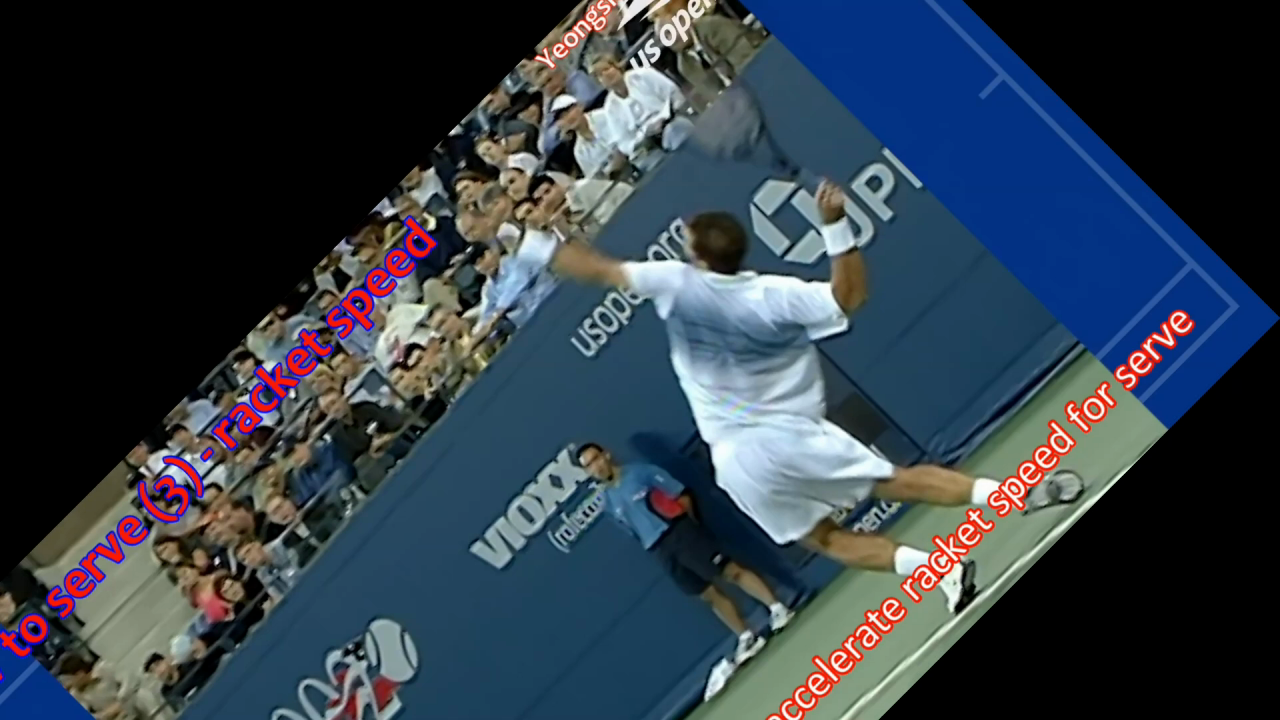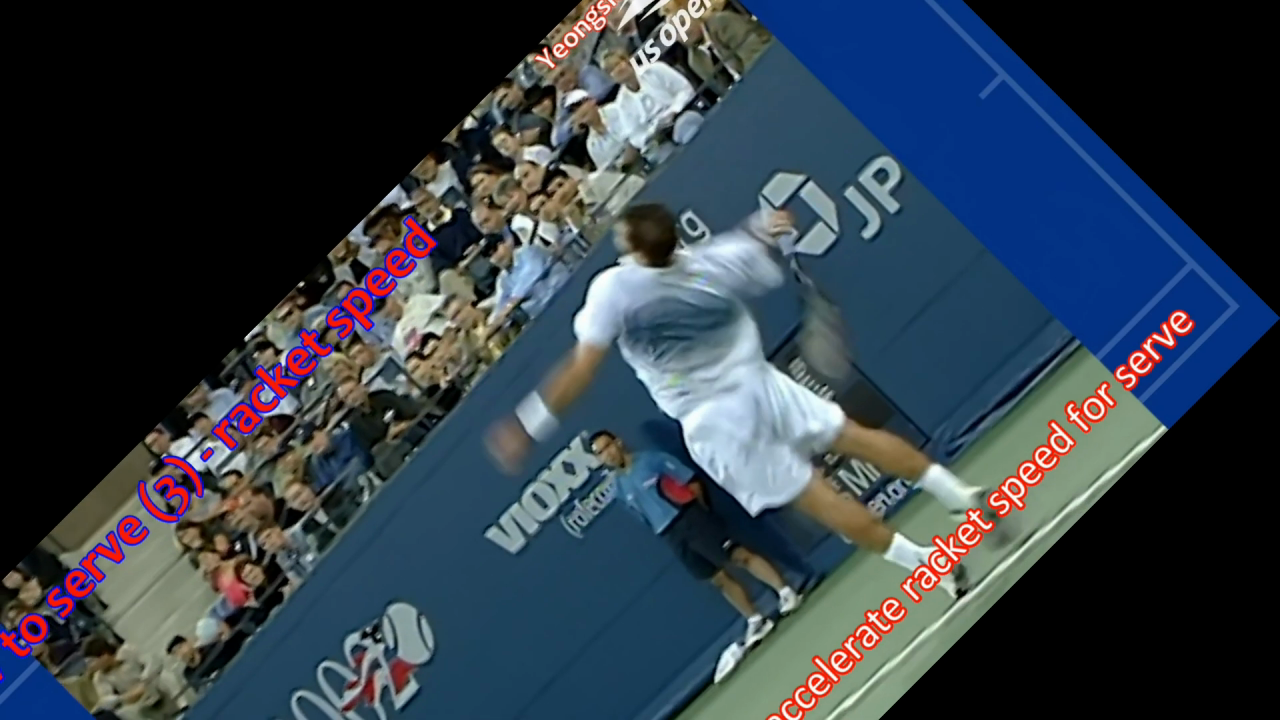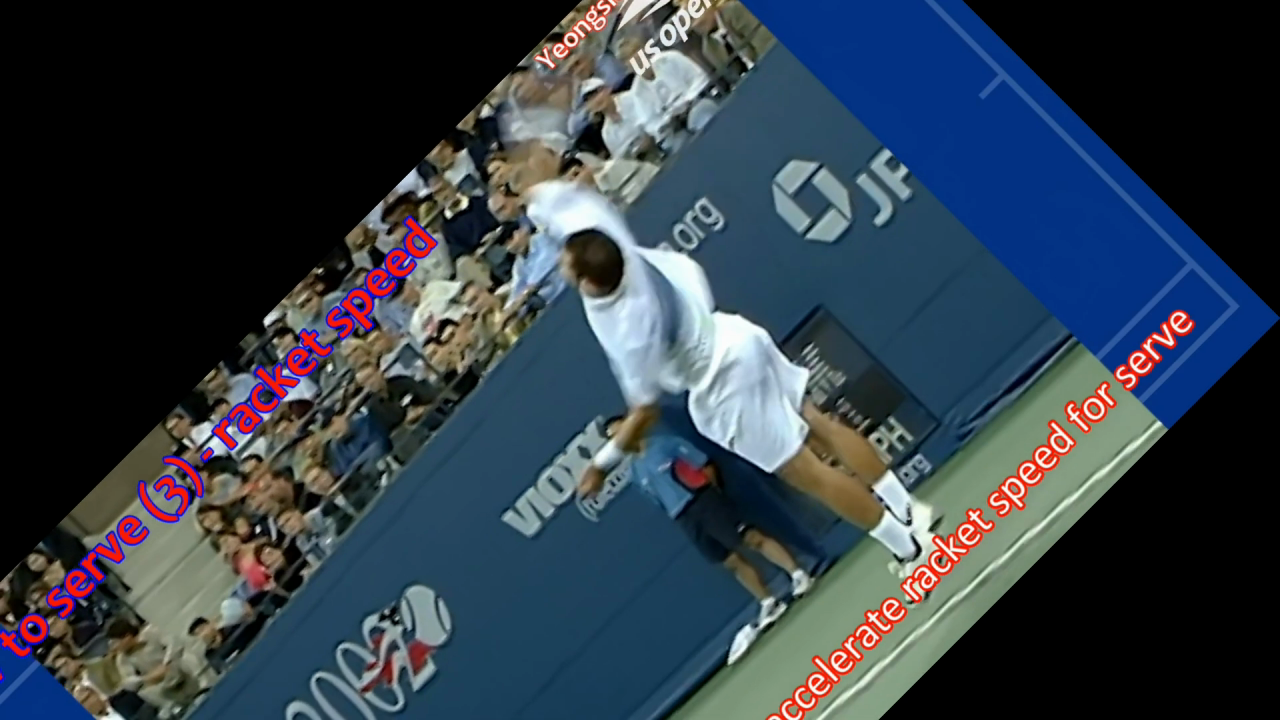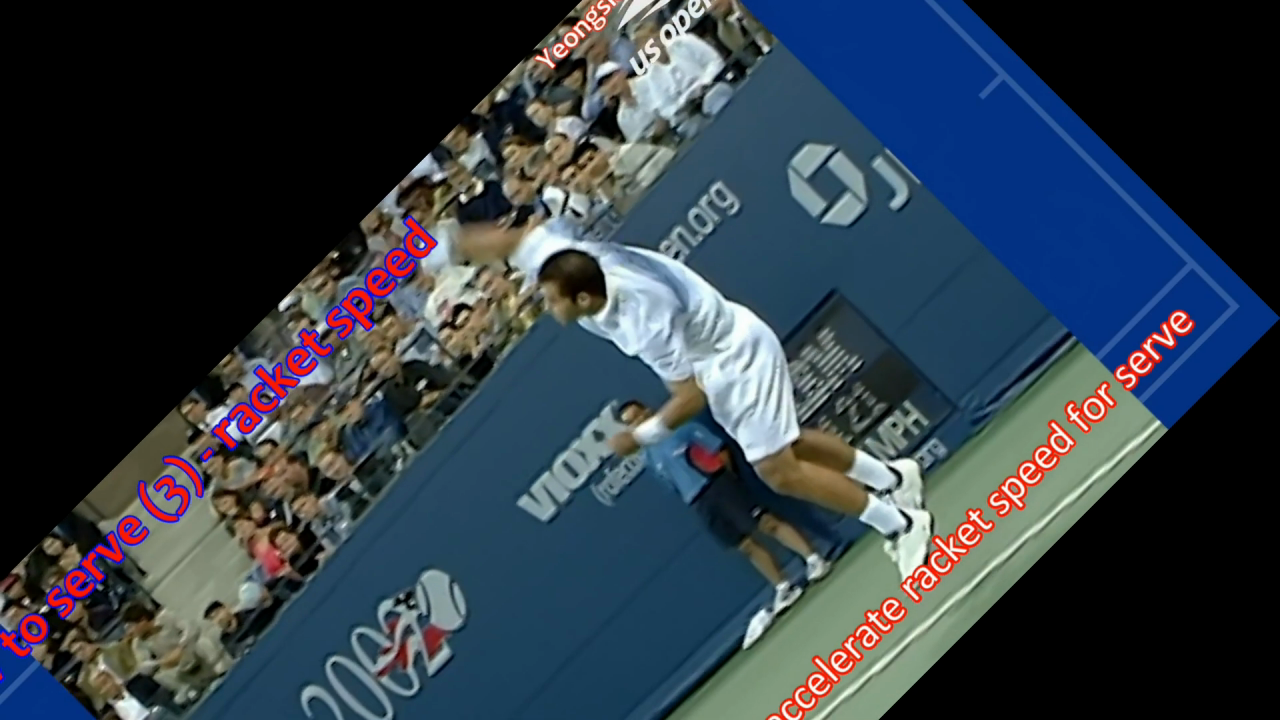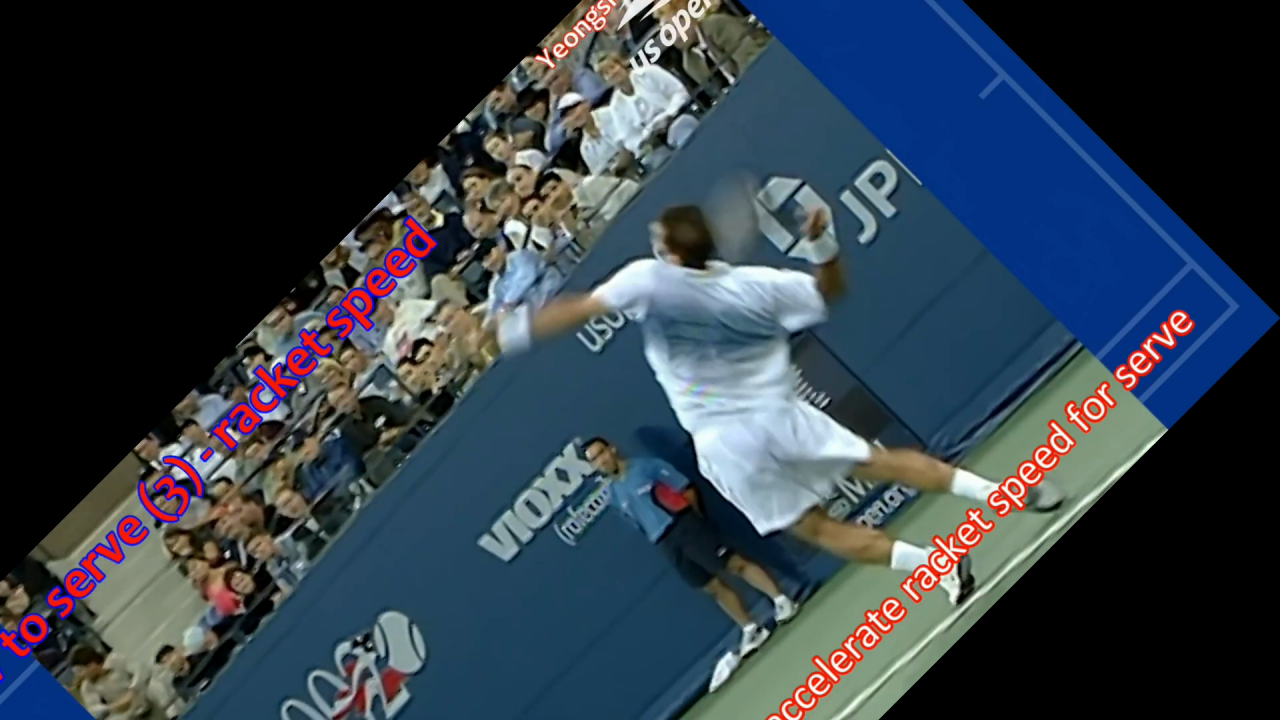
dt=1s
person 1, frame 1
left shoulder: (678, 284)
right shoulder: (778, 294)
left elbow: (602, 270)
right elbow: (850, 297)
left wrist: (536, 245)
right wrist: (835, 226)
left hip: (740, 460)
right hip: (796, 435)
left knee: (826, 540)
right knee: (899, 482)
left ankle: (938, 569)
person 1, frame 2
left shoulder: (614, 288)
right shoulder: (717, 261)
left elbow: (582, 367)
right elbow: (768, 259)
left wrist: (529, 424)
right wrist: (765, 227)
left hip: (715, 425)
right hip: (760, 386)
left knee: (819, 498)
right knee: (857, 437)
left ankle: (927, 564)
right ankle: (961, 494)
person 1, frame 3
left shoulder: (629, 337)
right shoulder: (611, 246)
left elbow: (644, 413)
left wrist: (602, 462)
left hip: (723, 386)
right hip: (733, 337)
left knee: (804, 469)
right knee: (817, 423)
left ankle: (908, 546)
right ankle: (908, 510)
person 1, frame 4
left shoulder: (646, 322)
right shoulder: (587, 264)
left elbow: (690, 397)
left wrist: (639, 437)
left hip: (737, 357)
right hip: (725, 349)
left knee: (779, 471)
right knee: (788, 445)
left ankle: (901, 524)
right ankle: (892, 478)
person 1, frame 5
left shoulder: (648, 280)
right shoulder: (755, 283)
left elbow: (576, 310)
right elbow: (829, 290)
left wrist: (512, 327)
right wrist: (820, 240)
left hip: (725, 446)
right hip: (780, 418)
left knee: (815, 528)
right knee: (881, 463)
left ankle: (935, 565)
right ankle: (1003, 490)
person 2, frame 1
left shoulder: (640, 472)
right shoulder: (608, 502)
left elbow: (682, 496)
right elbow: (634, 532)
left wrist: (687, 523)
left hip: (680, 531)
right hip: (662, 550)
left knee: (730, 571)
right knee: (709, 595)
left ankle: (777, 608)
right ankle: (747, 638)
person 2, frame 2
left shoulder: (652, 459)
right shoulder: (619, 487)
left elbow: (692, 482)
right elbow: (646, 516)
left wrist: (699, 509)
left hip: (690, 516)
right hip: (673, 535)
left knee: (739, 556)
right knee: (719, 579)
left ankle: (786, 592)
right ankle: (756, 622)
person 2, frame 3
left shoulder: (666, 443)
right shoulder: (634, 470)
left elbow: (706, 466)
right elbow: (659, 499)
left wrist: (712, 492)
left hip: (704, 500)
right hip: (686, 519)
left knee: (752, 538)
right knee: (732, 562)
left ankle: (797, 573)
right ankle: (769, 604)
person 2, frame 4
left shoulder: (681, 428)
right shoulder: (650, 456)
left elbow: (720, 451)
left wrist: (727, 478)
left hip: (719, 485)
right hip: (702, 505)
left knee: (767, 523)
right knee: (747, 546)
left ankle: (814, 560)
right ankle: (784, 590)
person 2, frame 5
left shoulder: (646, 466)
right shoulder: (613, 495)
left elbow: (687, 490)
left wrist: (693, 519)
left hip: (684, 526)
right hip: (665, 544)
left knee: (734, 564)
right knee: (714, 587)
left ankle: (781, 601)
right ankle: (752, 631)
